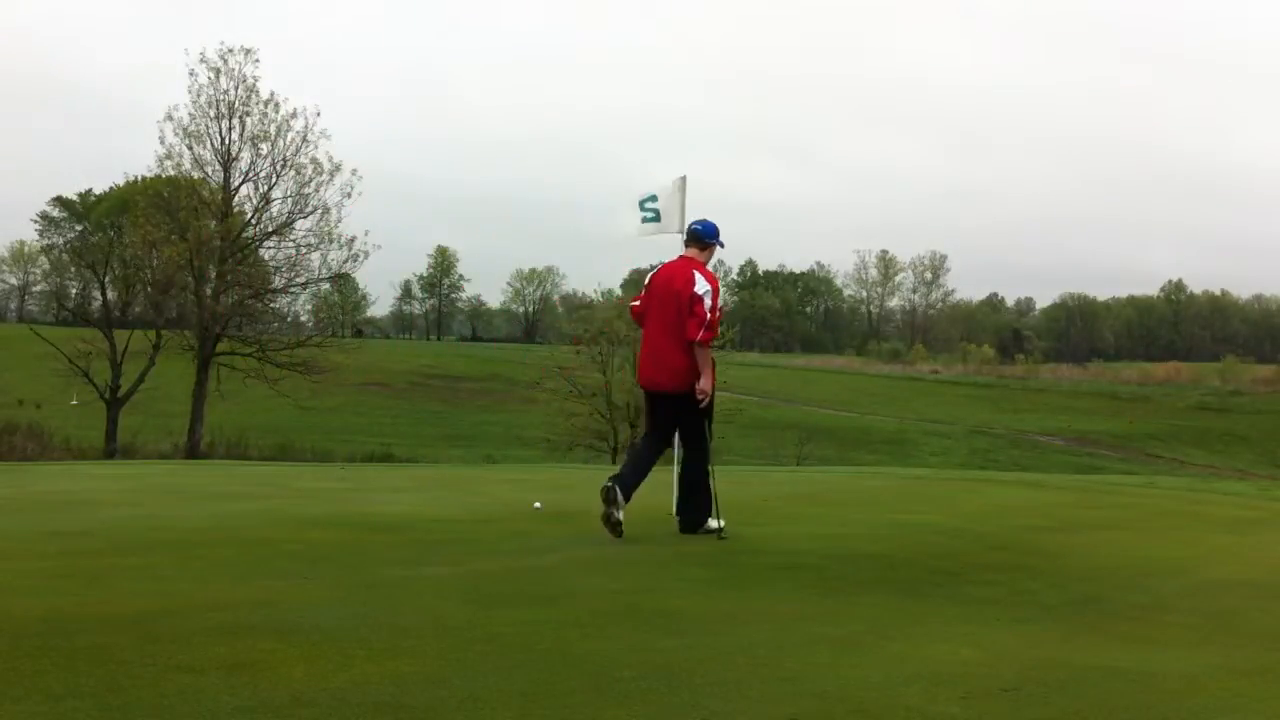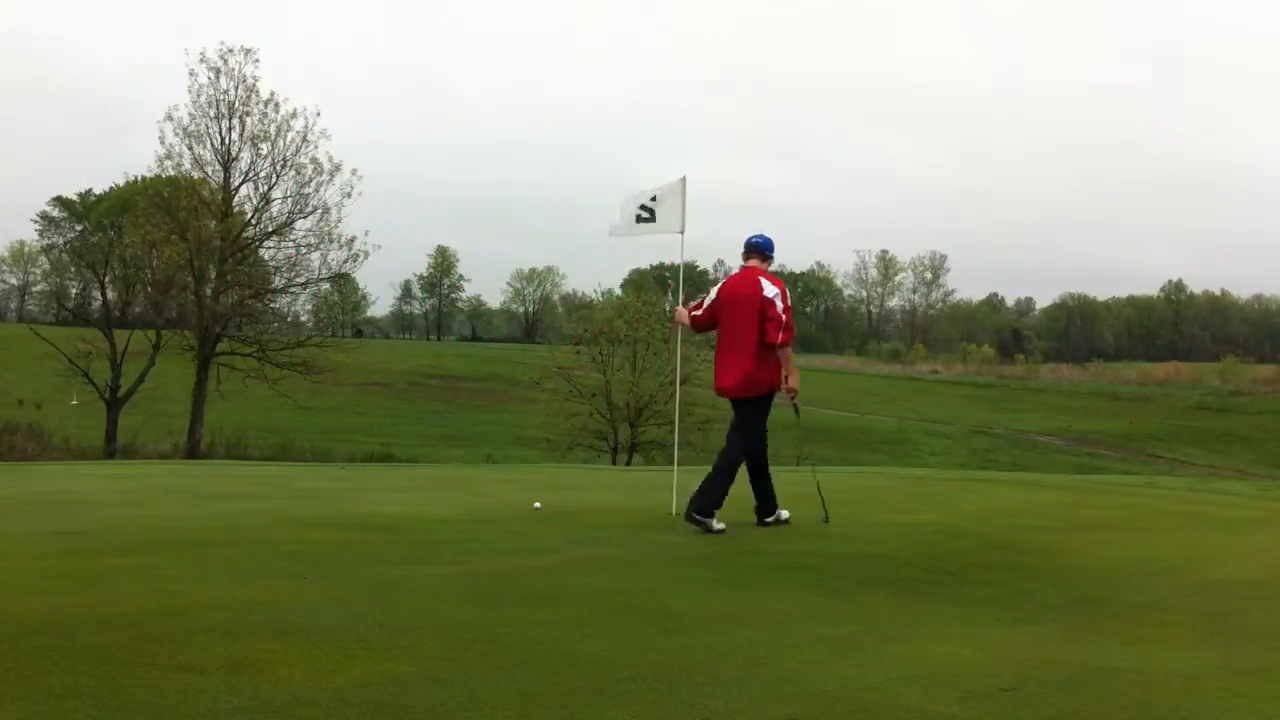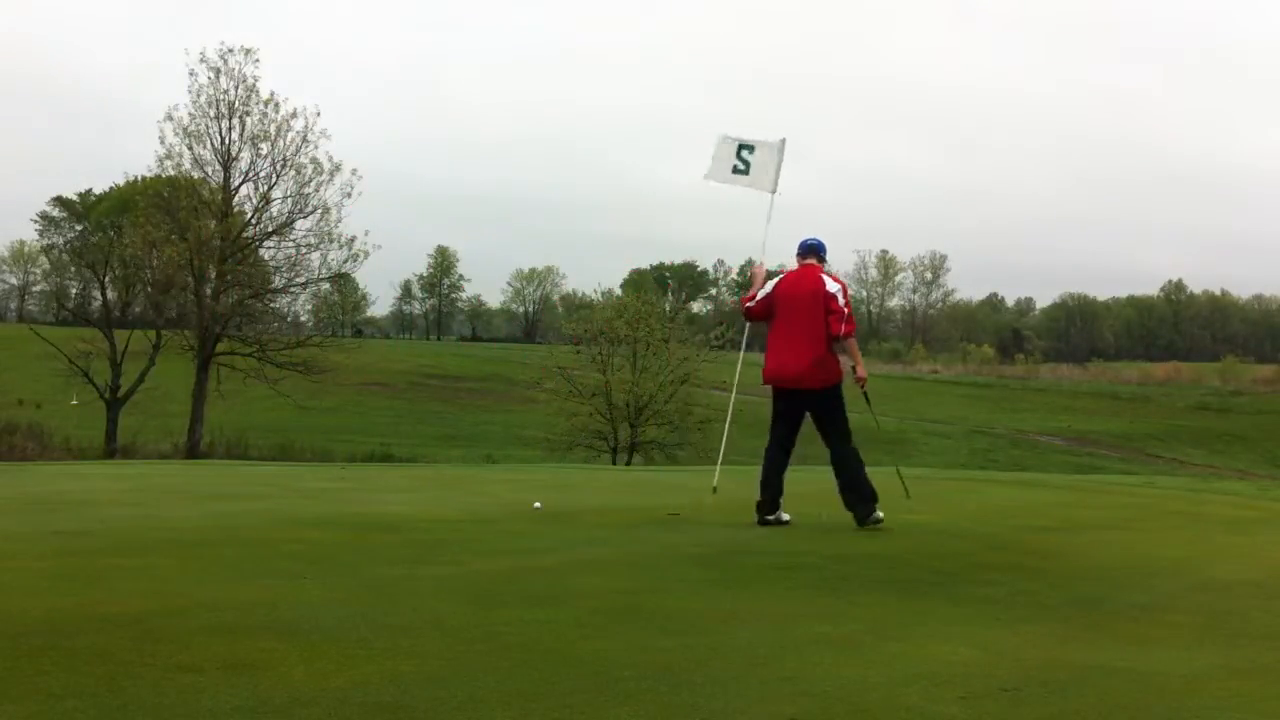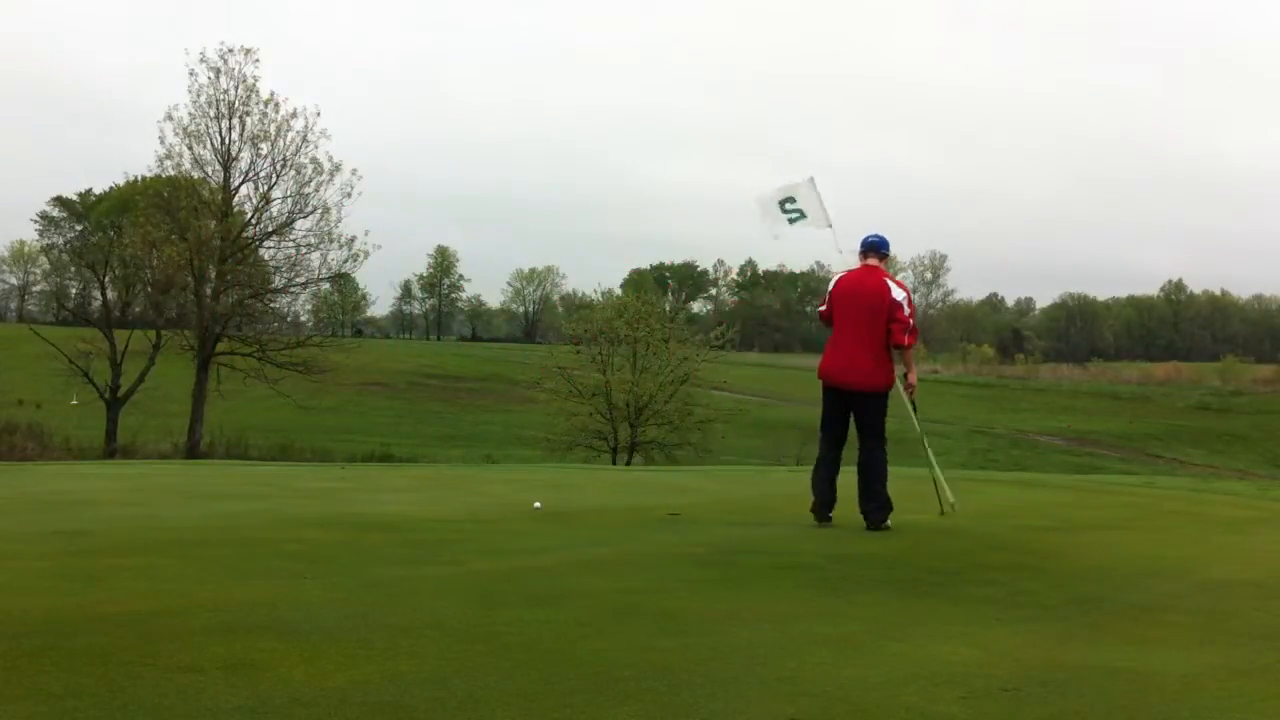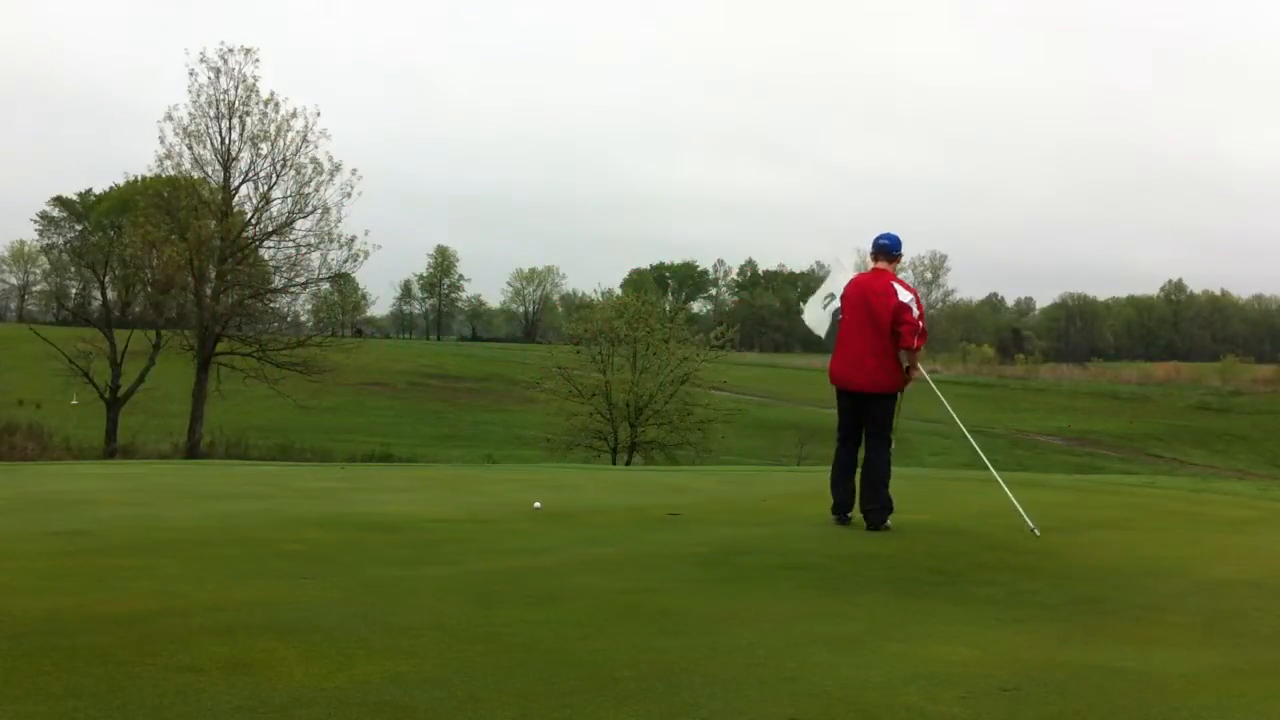
dt=0.5s
person 1, frame 1
left shoulder: (658, 273)
right shoulder: (704, 280)
left elbow: (639, 313)
right elbow: (701, 332)
right wrist: (706, 375)
left hip: (653, 373)
right hip: (687, 376)
left knee: (654, 439)
right knee: (696, 444)
left ankle: (618, 488)
right ankle: (695, 517)
person 1, frame 2
left shoulder: (723, 287)
right shoulder: (771, 286)
left elbow: (698, 320)
right elbow: (779, 335)
left wrist: (680, 316)
right wrist: (790, 372)
left hip: (730, 378)
right hip: (759, 378)
left knee: (752, 440)
right knee: (740, 445)
left ankle: (767, 509)
right ankle: (703, 506)
person 1, frame 3
left shoulder: (778, 283)
right shoulder: (831, 284)
left elbow: (750, 310)
right elbow: (842, 329)
left wrist: (756, 282)
right wrist: (858, 364)
left hip: (783, 375)
right hip: (820, 374)
left knee: (779, 441)
right knee: (839, 441)
left ankle: (768, 508)
right ankle: (863, 508)
person 1, frame 4
left shoulder: (839, 281)
right shoulder: (895, 289)
left elbow: (825, 317)
right elbow: (903, 337)
right wrist: (910, 371)
left hip: (835, 374)
right hip: (872, 378)
left knee: (831, 441)
right knee: (872, 445)
left ankle: (823, 506)
right ankle: (875, 515)
person 1, frame 5
left shoulder: (851, 285)
right shoulder: (903, 293)
right elbow: (911, 339)
right wrist: (912, 368)
left hip: (846, 376)
right hip: (881, 380)
left knee: (847, 442)
right knee: (877, 447)
left ankle: (842, 508)
right ankle: (875, 514)
